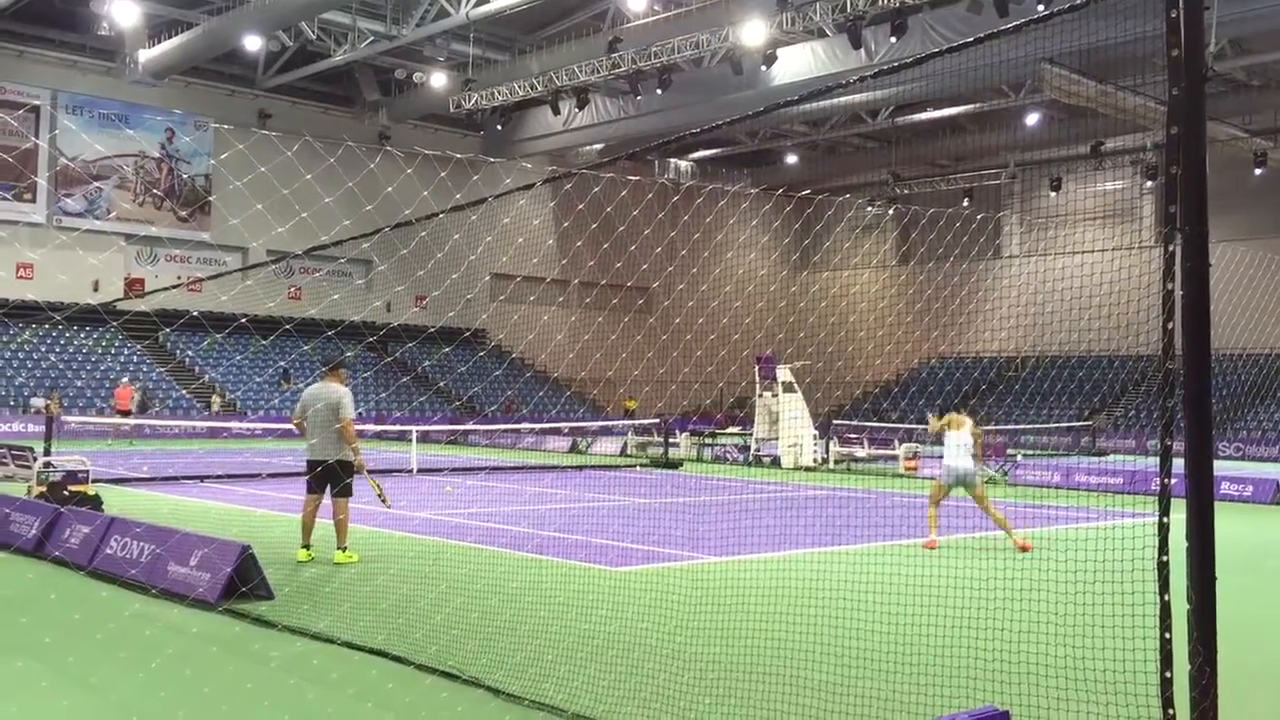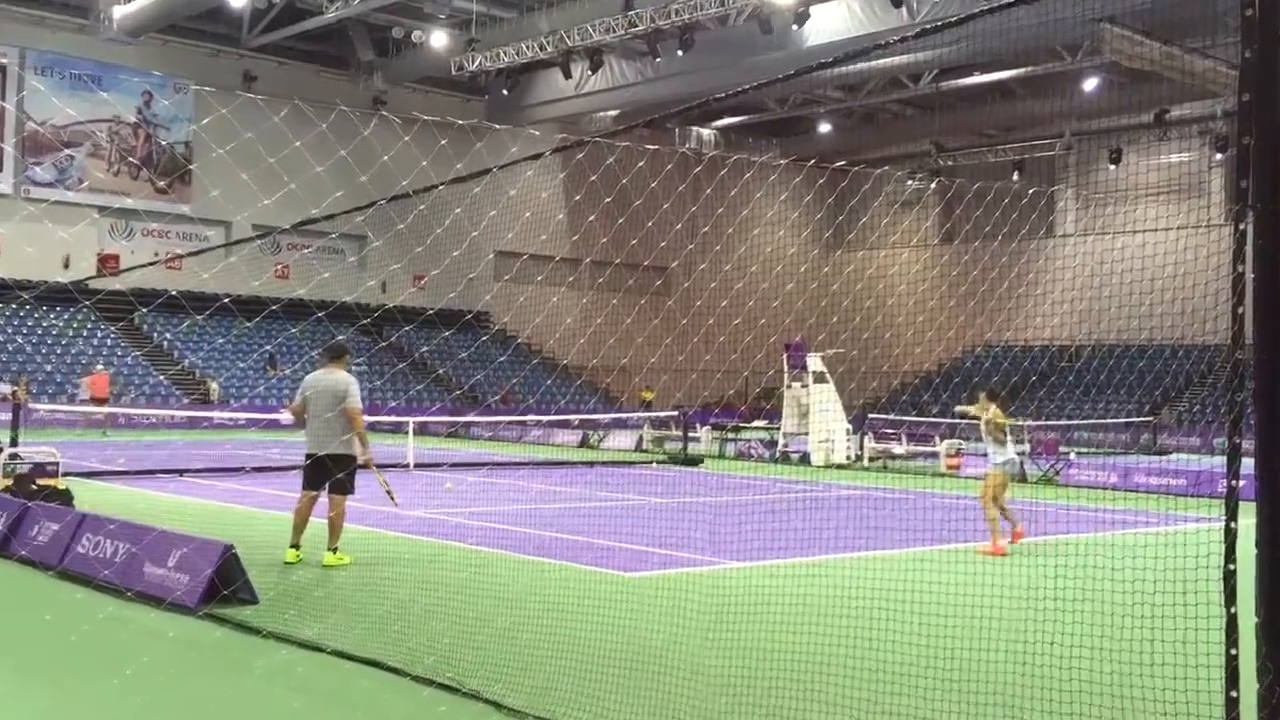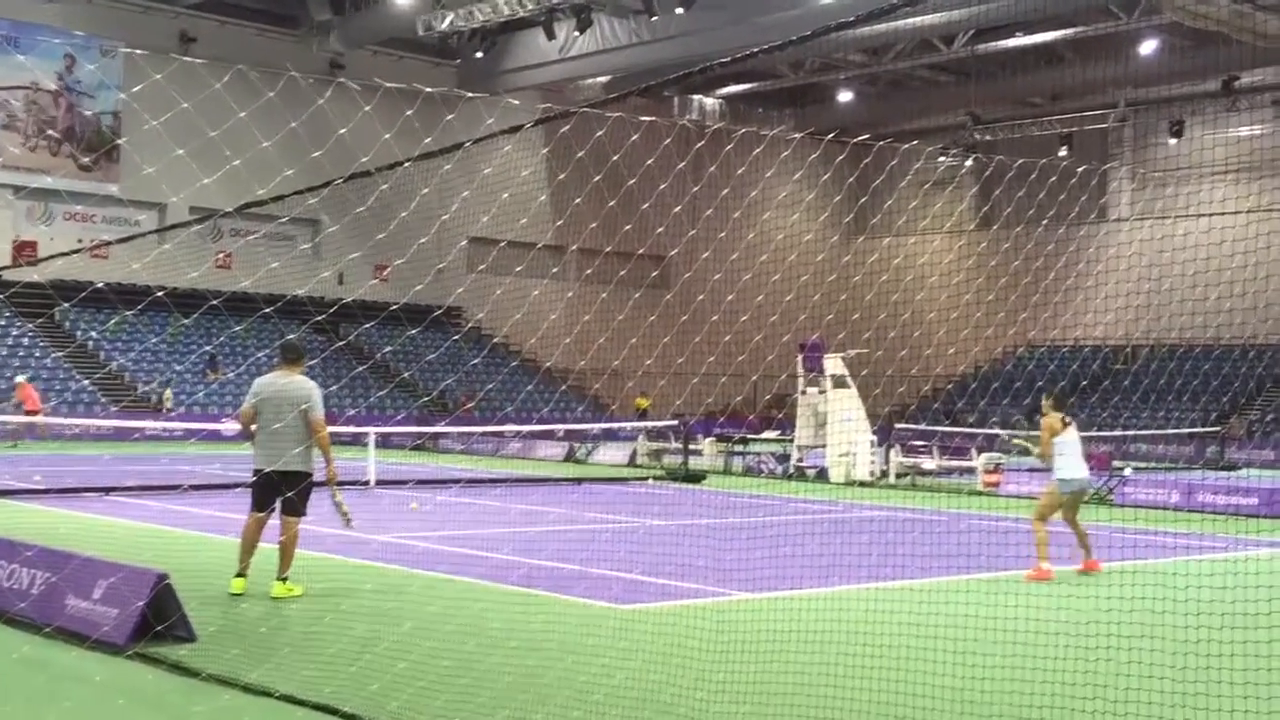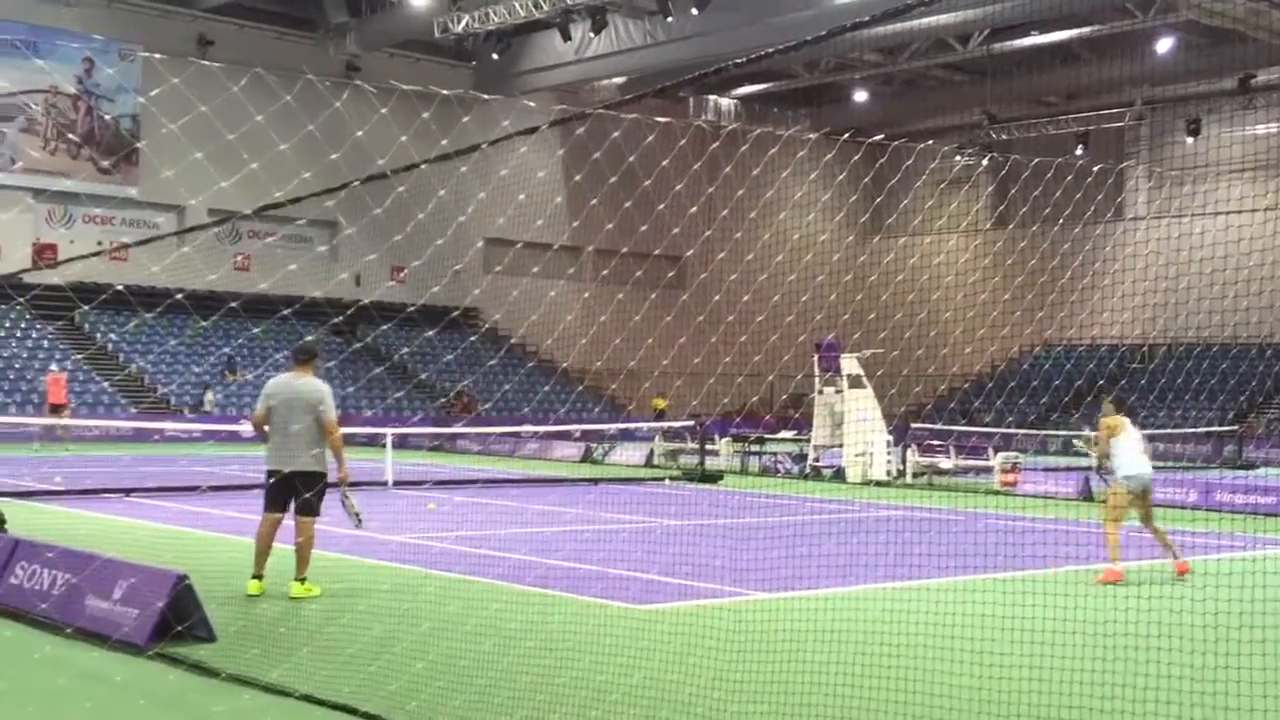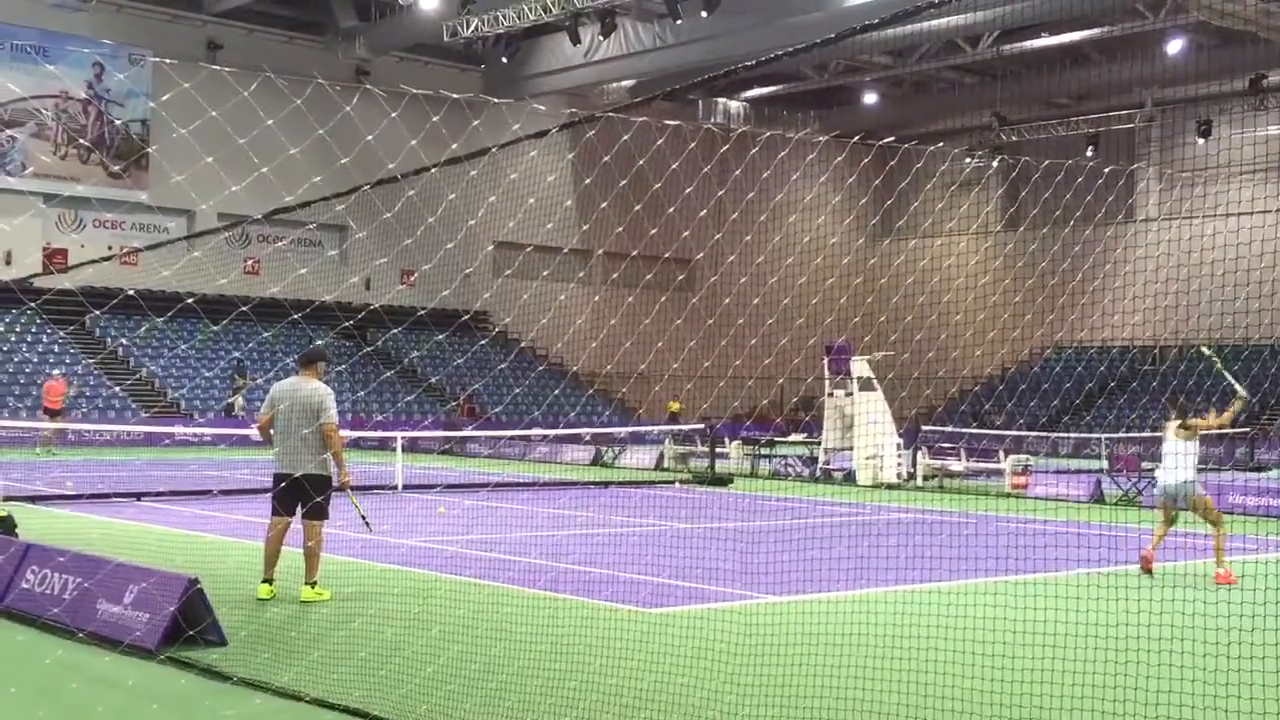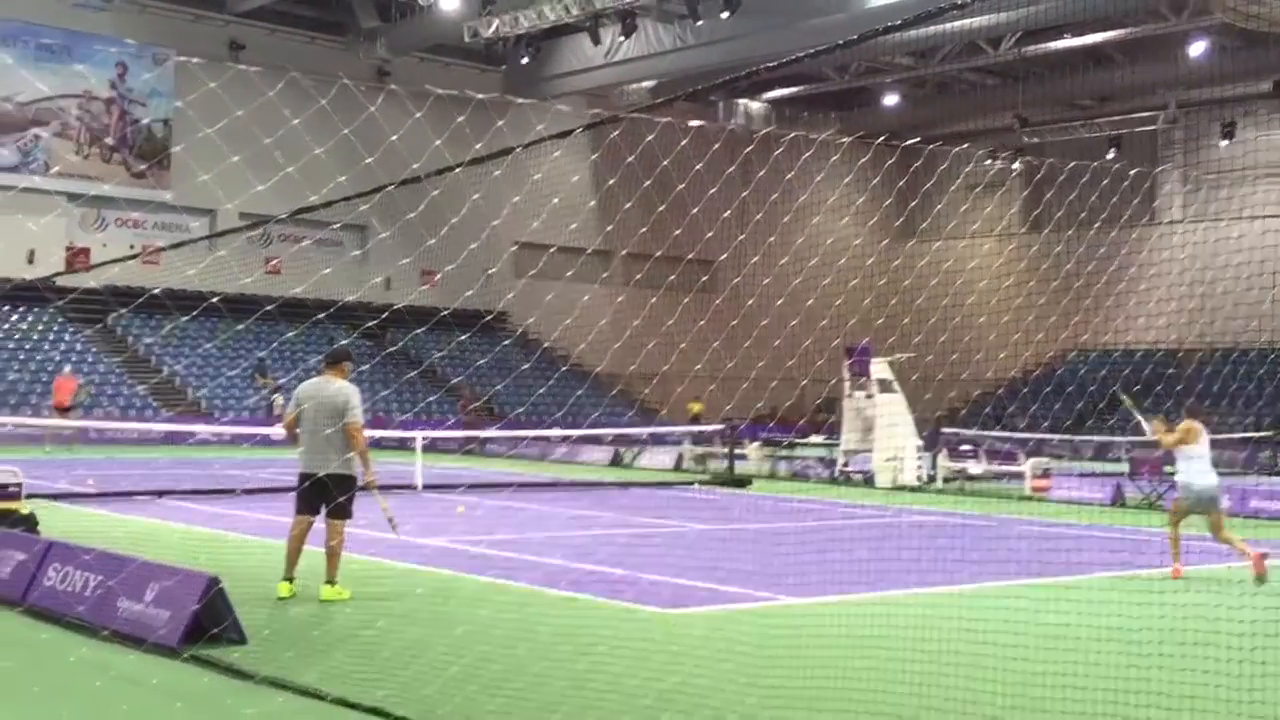
dt=0.5s
person 1, frame 1
left shoulder: (308, 392)
right shoulder: (342, 392)
left elbow: (296, 420)
right elbow: (347, 426)
right wrist: (357, 454)
left hip: (314, 455)
right hip: (339, 456)
left knee: (311, 500)
right knee: (340, 502)
right ankle: (341, 550)
person 1, frame 2
left shoulder: (310, 379)
right shoulder: (348, 381)
left elbow: (295, 410)
right elbow: (355, 416)
right wrist: (365, 449)
left hip: (314, 448)
right hip: (342, 450)
left knee: (308, 496)
right knee: (337, 500)
left ankle: (294, 548)
right ankle: (332, 552)
person 1, frame 3
left shoulder: (260, 383)
right shoulder: (308, 387)
left elbow: (244, 418)
right elbow: (318, 428)
left wrist: (255, 438)
right wrist: (329, 464)
left hip: (264, 462)
right hip: (298, 465)
left knee: (256, 518)
right knee: (290, 522)
left ankle: (240, 577)
right ankle: (281, 582)
person 1, frame 4
left shoulder: (272, 384)
right shoulder: (320, 388)
left elbow: (257, 421)
right elbow: (331, 430)
right wrist: (341, 465)
left hip: (277, 464)
right hip: (310, 466)
left knee: (270, 519)
right knee: (305, 523)
left ankle: (256, 578)
right ankle: (300, 582)
person 1, frame 5
left shoulder: (278, 388)
right shoulder: (323, 391)
left elbow: (262, 424)
right elbow: (330, 433)
right wrist: (341, 469)
left hip: (284, 467)
right hip: (316, 469)
left knee: (278, 523)
right knee: (313, 526)
left ankle: (266, 583)
right ankle: (310, 586)
person 1, frame 6
left shoulder: (304, 388)
right shoulder: (349, 391)
left elbow: (288, 424)
right elbow: (355, 432)
right wrist: (367, 468)
left hip: (309, 467)
right hip: (340, 469)
left knee: (301, 521)
right knee: (335, 526)
left ankle: (287, 581)
right ankle: (330, 585)
person 2, frame 1
left shoulder: (952, 417)
right shoulder: (975, 430)
left elbow: (933, 430)
right elbow: (978, 457)
left wrist: (932, 421)
left hip: (950, 469)
right hip: (968, 470)
left knee: (933, 503)
right knee: (988, 508)
left ankle: (933, 538)
right ankle: (1016, 539)
person 2, frame 2
left shoulder: (996, 413)
right shoulder: (981, 409)
left elbow: (1003, 440)
right elbow: (960, 409)
left wrist: (992, 429)
right wrist: (969, 410)
left hip: (1006, 463)
right hip: (996, 462)
left knee: (989, 501)
right knee: (991, 499)
left ankle: (999, 545)
right ankle: (1016, 527)
person 2, frame 3
left shoulder: (1047, 421)
right shoulder: (1069, 422)
left elbow: (1045, 454)
left wrist: (1038, 454)
left hip: (1066, 479)
right hip: (1083, 479)
left knee: (1039, 518)
right knee: (1070, 519)
left ankle: (1043, 567)
right ankle: (1090, 561)
person 2, frame 4
left shoulder: (1106, 422)
right shoulder: (1133, 425)
left elbow: (1101, 454)
right elbow: (1143, 452)
left wrist: (1103, 462)
left hip: (1127, 477)
right hip: (1147, 475)
left knee: (1111, 522)
right knee: (1148, 523)
left ankle: (1114, 567)
right ankle: (1178, 561)
person 2, frame 5
left shoulder: (1168, 426)
right shoulder: (1191, 424)
right elbow: (1219, 423)
left wrist: (1208, 420)
right wrist: (1236, 407)
left hip: (1163, 485)
right hip: (1186, 484)
left knee: (1166, 522)
right knee: (1218, 523)
left ankle: (1150, 552)
right ankle: (1221, 570)
person 2, frame 6
left shoulder: (1186, 425)
right shoulder: (1201, 429)
left elbow: (1167, 444)
left wrist: (1159, 432)
right wrist: (1162, 429)
left hip: (1192, 488)
right hip: (1212, 487)
left knee: (1173, 522)
right knee: (1220, 533)
left ankle: (1178, 567)
right ankle: (1252, 554)
